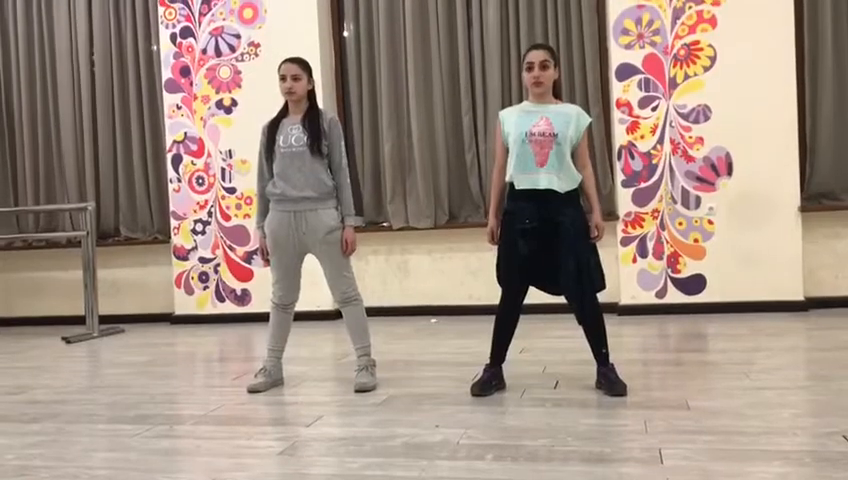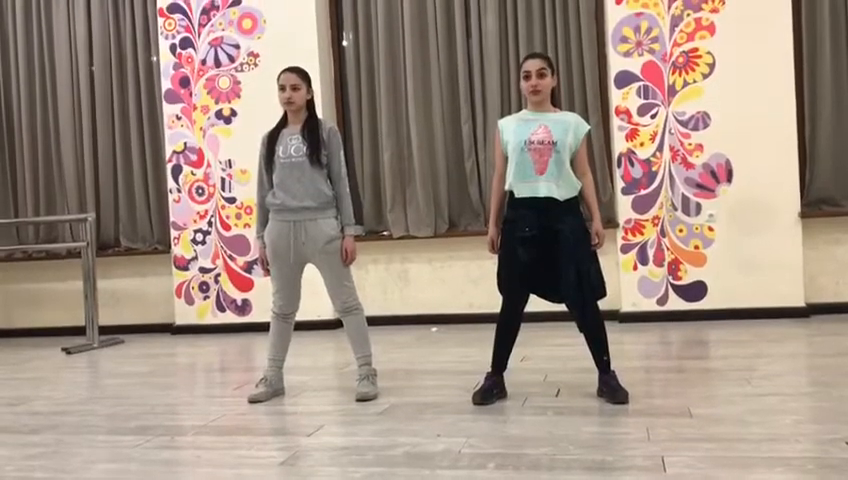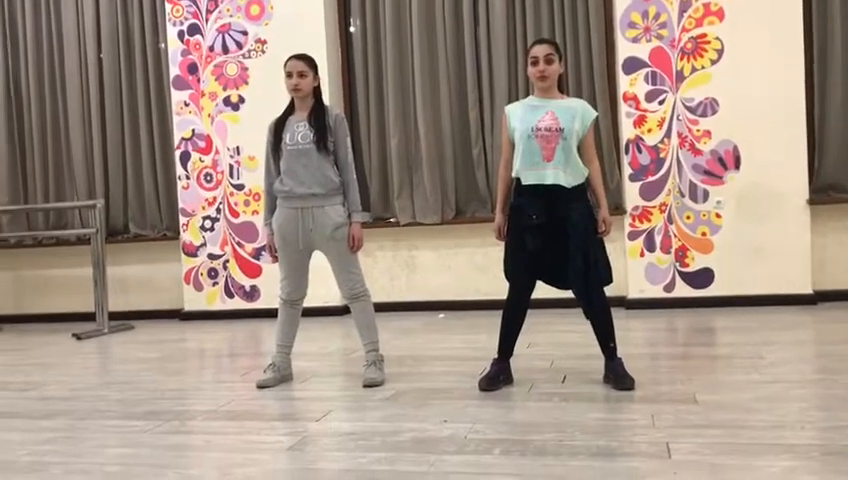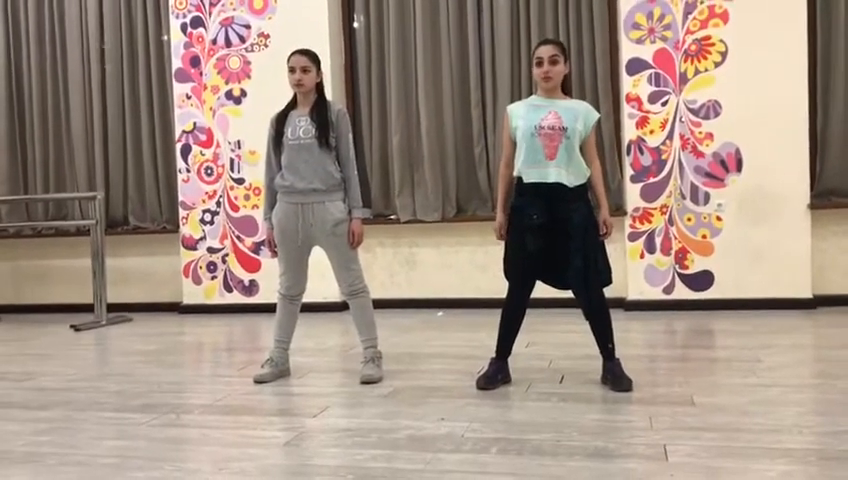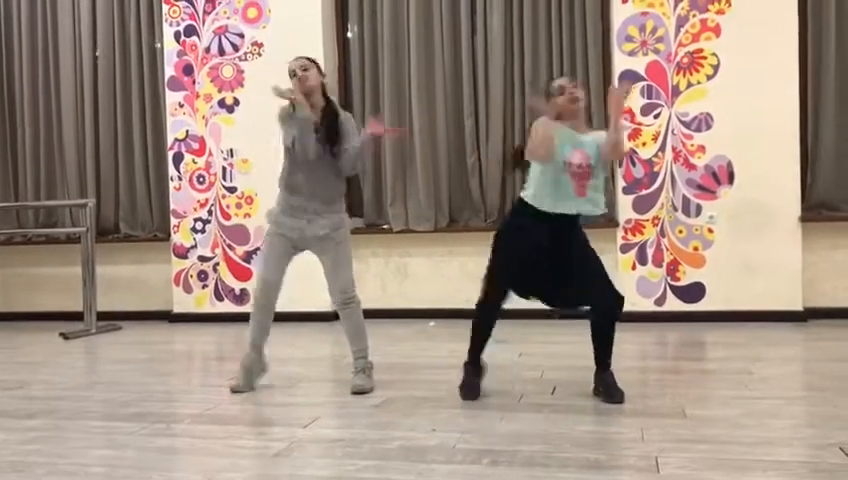
dt=0.7s
person 1, frame 1
left shoulder: (574, 116)
right shoulder: (508, 117)
left elbow: (584, 167)
right elbow: (500, 170)
left wrist: (596, 211)
right wrist: (493, 214)
left hip: (565, 207)
right hip: (522, 208)
left knee: (583, 292)
right knee: (512, 293)
left ankle: (604, 369)
right ankle: (494, 370)
person 1, frame 2
left shoulder: (572, 123)
right shoulder: (507, 126)
left elbow: (584, 175)
right elbow: (499, 178)
left wrist: (596, 219)
right wrist: (493, 223)
left hip: (564, 214)
right hip: (522, 216)
left knee: (583, 300)
right knee: (512, 301)
left ankle: (606, 376)
right ankle: (495, 378)
person 1, frame 3
left shoulder: (579, 110)
right shoulder: (513, 113)
left elbow: (591, 162)
right elbow: (506, 165)
left wrist: (603, 206)
right wrist: (500, 210)
left hip: (571, 202)
right hip: (529, 203)
left knee: (590, 286)
right knee: (519, 287)
left ankle: (612, 362)
right ankle: (501, 364)
person 1, frame 4
left shoulder: (582, 111)
right shoulder: (516, 112)
left elbow: (592, 163)
right elbow: (507, 165)
left wrist: (603, 208)
right wrist: (501, 210)
left hip: (572, 201)
right hip: (529, 202)
left knee: (589, 287)
right knee: (519, 287)
left ankle: (610, 363)
right ankle: (500, 363)
person 1, frame 5
left shoulder: (598, 139)
right shoulder: (545, 126)
left elbow: (616, 156)
right elbow: (539, 154)
left wrist: (616, 112)
right wrist: (556, 115)
left hip: (568, 229)
right hip: (527, 222)
left knee: (607, 301)
right knee: (494, 295)
left ankle: (603, 375)
right ankle: (472, 367)
person 2, frame 1
left shoulder: (327, 123)
right shoulder: (271, 129)
left elbow: (341, 173)
right elbow: (264, 180)
left wrist: (349, 221)
right wrist: (261, 228)
left hip: (322, 215)
right hip: (282, 218)
left knee: (346, 292)
right knee: (282, 297)
left ankle: (365, 363)
right ankle: (272, 366)
person 2, frame 2
left shoulder: (326, 133)
right shoulder: (271, 139)
left elbow: (341, 183)
right elbow: (264, 190)
left wrist: (349, 230)
right wrist: (261, 237)
left hip: (321, 225)
right hip: (281, 228)
left knee: (346, 301)
right knee: (283, 307)
left ankle: (366, 372)
right ankle: (273, 376)
person 2, frame 3
left shoulder: (332, 119)
right shoulder: (278, 127)
left elbow: (347, 169)
right elbow: (271, 177)
left wrist: (356, 217)
right wrist: (269, 225)
left hip: (328, 212)
right hip: (289, 215)
left knee: (354, 287)
right knee: (290, 293)
left ankle: (373, 358)
right ankle: (281, 362)
person 2, frame 4
left shoulder: (335, 114)
right shoulder: (279, 121)
left elbow: (350, 165)
right elbow: (272, 173)
left wrist: (357, 213)
right wrist: (268, 219)
left hip: (329, 208)
right hip: (289, 211)
left knee: (353, 284)
right knee: (289, 288)
left ankle: (371, 355)
right ankle: (279, 357)
person 2, frame 5
left shoulder: (341, 119)
right shoulder: (289, 114)
left elbow: (350, 166)
right elbow: (305, 151)
left wrist: (367, 138)
right wrist: (299, 105)
left hip: (328, 219)
right hip: (287, 216)
left knee: (344, 294)
right knee: (265, 285)
left ankle: (362, 366)
right ankle: (252, 361)
